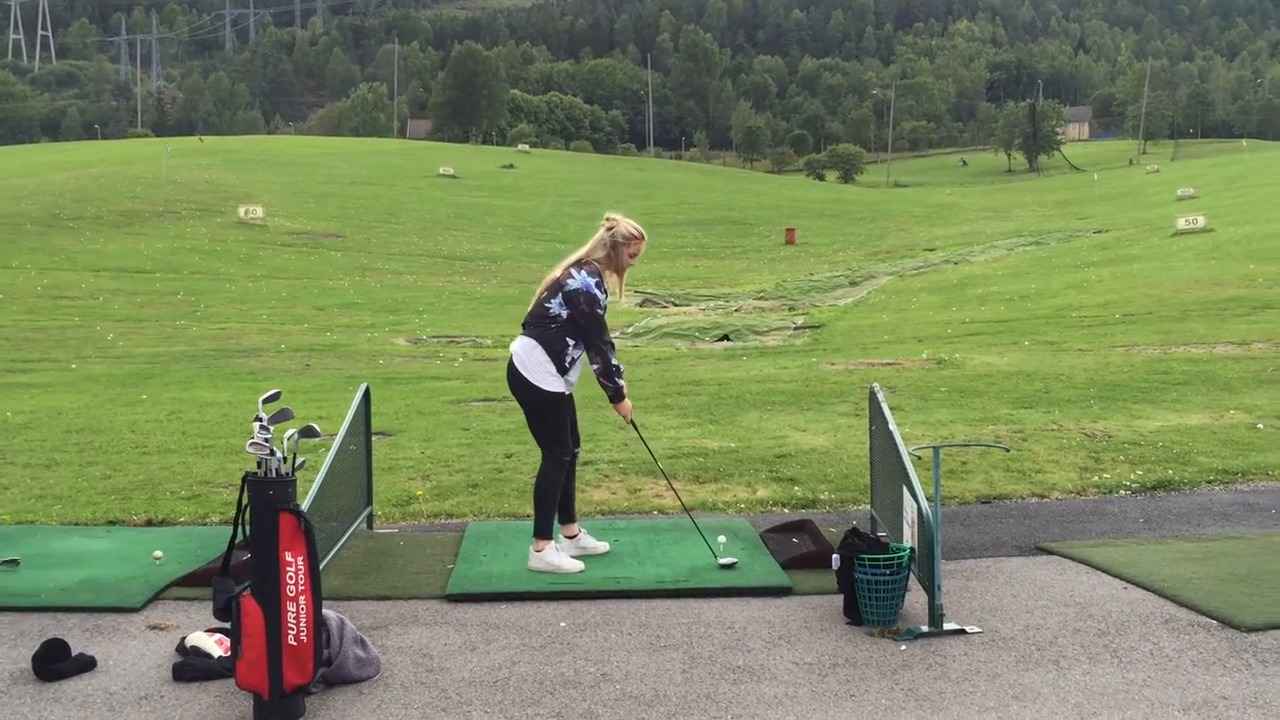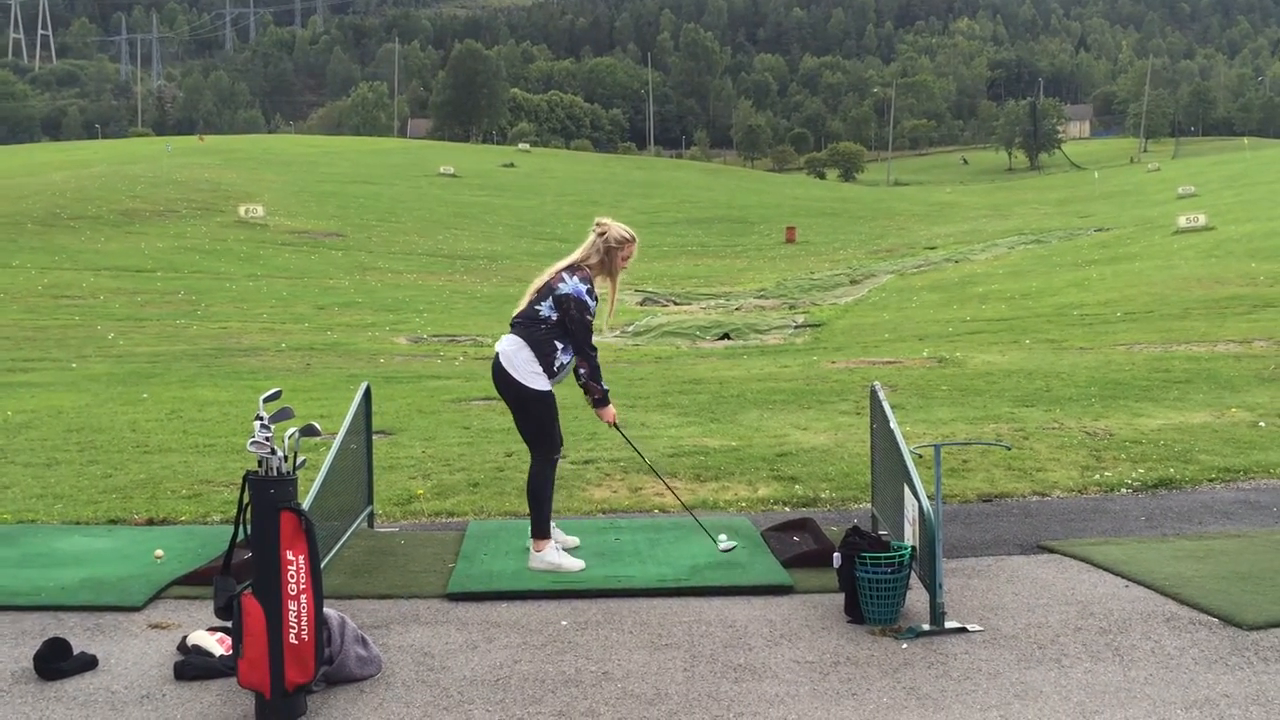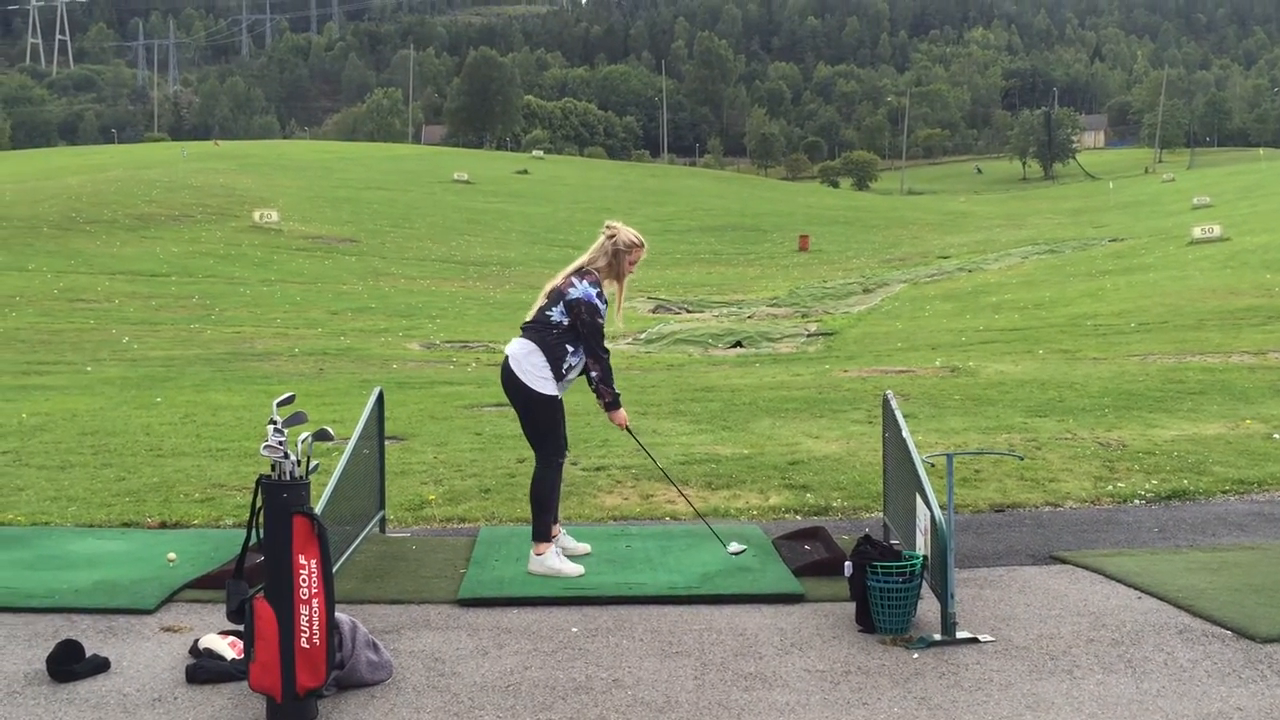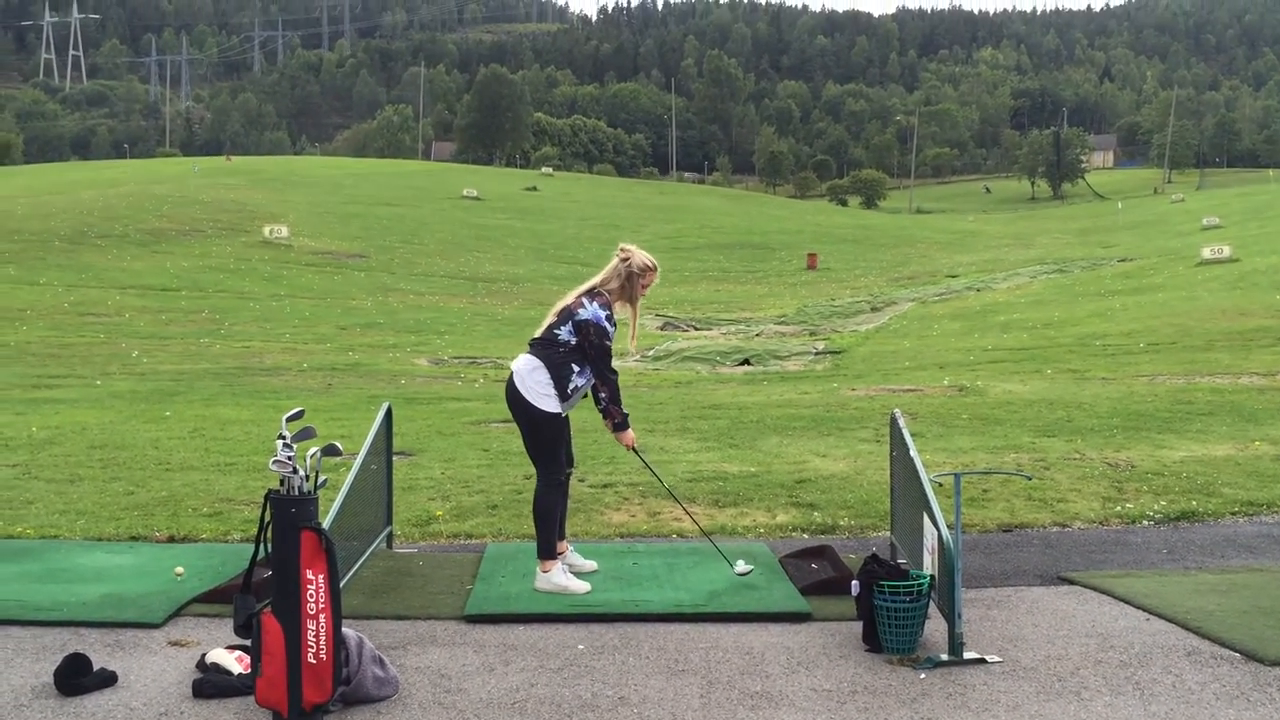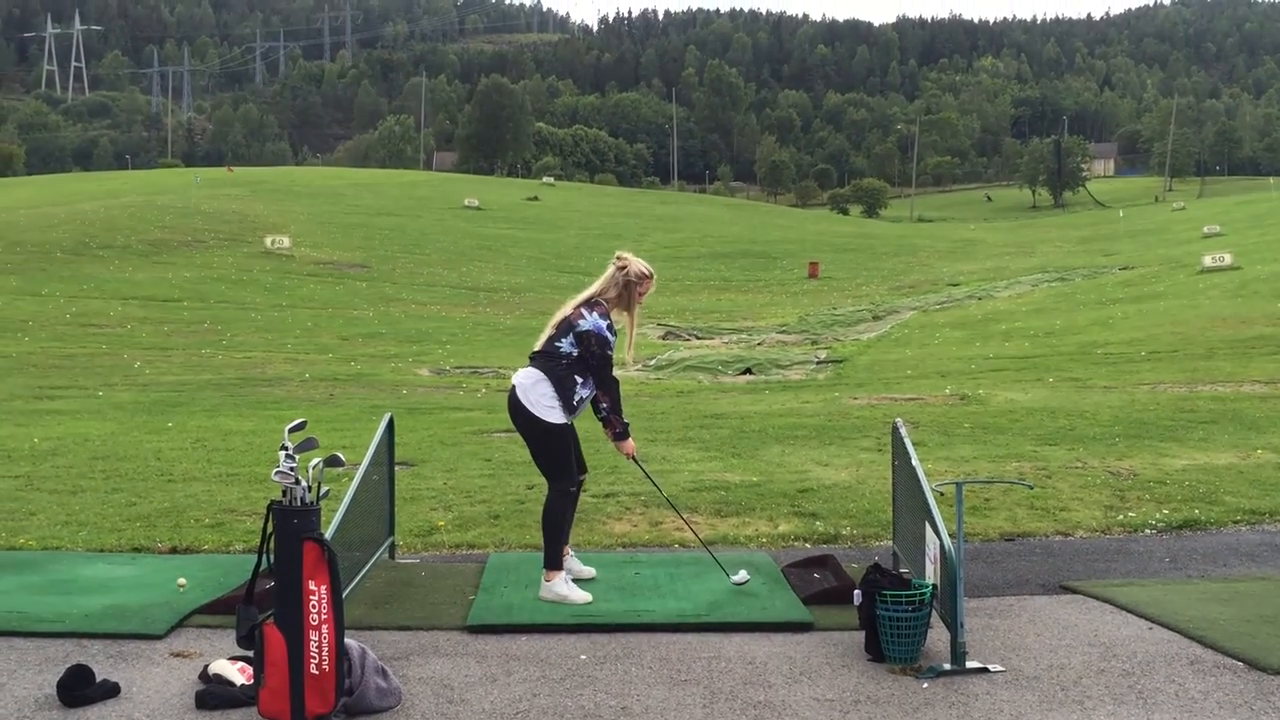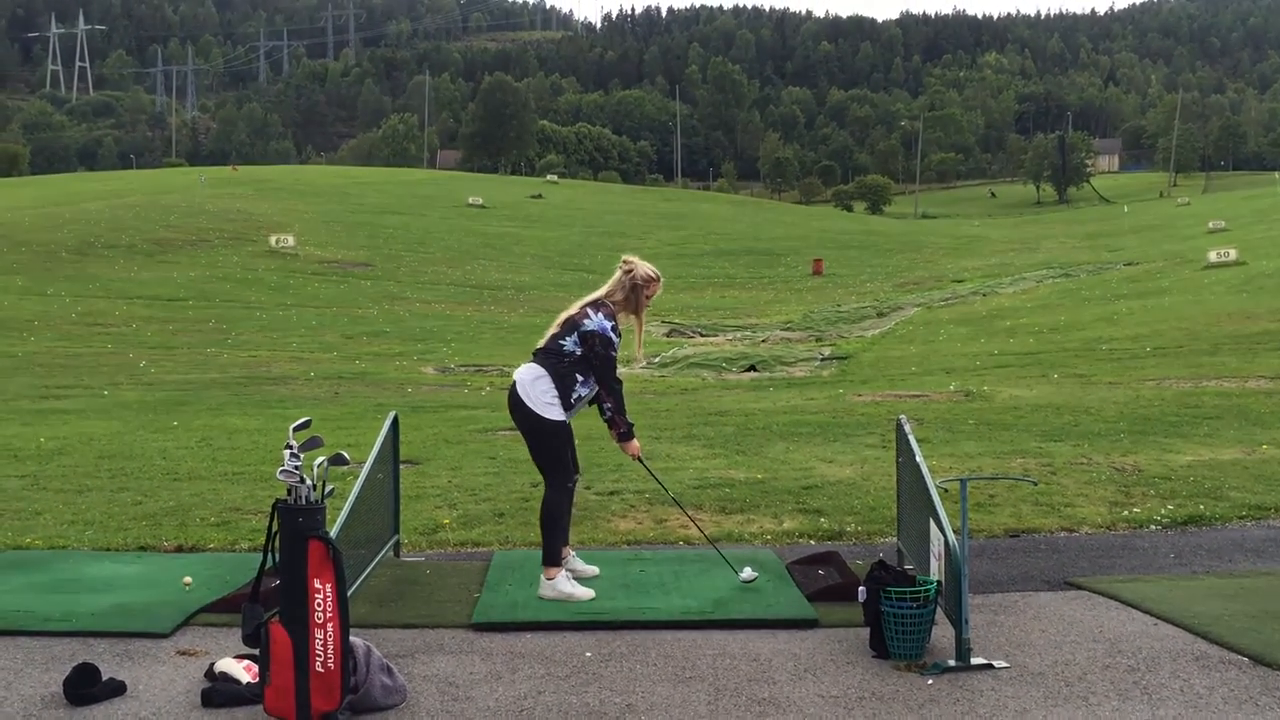
dt=0.5s
person 1, frame 1
left shoulder: (584, 274)
right shoulder: (587, 282)
left elbow: (598, 338)
right elbow: (595, 344)
left wrist: (617, 378)
right wrist: (617, 395)
left hip: (540, 370)
right hip: (537, 372)
left knee: (568, 450)
right knee: (557, 454)
left ankle: (571, 535)
right ankle: (541, 549)
person 1, frame 2
left shoulder: (573, 277)
right shoulder: (578, 288)
left elbow: (576, 345)
right elbow: (584, 350)
left wrist: (592, 392)
right wrist: (601, 401)
left hip: (519, 367)
right hip: (522, 371)
left knee: (551, 448)
right knee: (545, 453)
left ankle: (543, 529)
right ankle: (541, 549)
person 1, frame 3
left shoulder: (583, 282)
right shoulder: (586, 291)
left elbow: (585, 348)
right elbow: (596, 351)
left wrist: (601, 393)
right wrist: (612, 403)
left hip: (530, 372)
right hip: (531, 375)
left knee: (556, 453)
right knee: (549, 457)
left ankle: (552, 534)
right ankle: (542, 553)
person 1, frame 4
left shoulder: (593, 303)
right shoulder: (597, 312)
left elbow: (593, 369)
right elbow: (603, 372)
left wrist: (607, 414)
right wrist: (620, 423)
left hip: (541, 390)
right hip: (535, 392)
left knee: (562, 470)
right knee: (552, 474)
left ankle: (560, 550)
right ankle: (548, 569)
person 1, frame 5
left shoulder: (591, 312)
right shoulder: (596, 322)
left elbow: (593, 378)
right elbow: (605, 382)
left wrist: (608, 423)
right wrist: (621, 433)
left hip: (537, 400)
right hip: (539, 405)
left knee: (574, 476)
right knee: (563, 484)
left ankle: (562, 554)
right ankle: (553, 579)
person 1, frame 6
left shoulder: (597, 313)
right shoulder: (602, 324)
left elbow: (597, 379)
right elbow: (608, 382)
left wrist: (612, 424)
right wrist: (625, 434)
left hip: (538, 397)
right hip: (538, 401)
left knee: (567, 476)
right knee: (559, 481)
left ankle: (562, 555)
right ankle: (552, 577)
